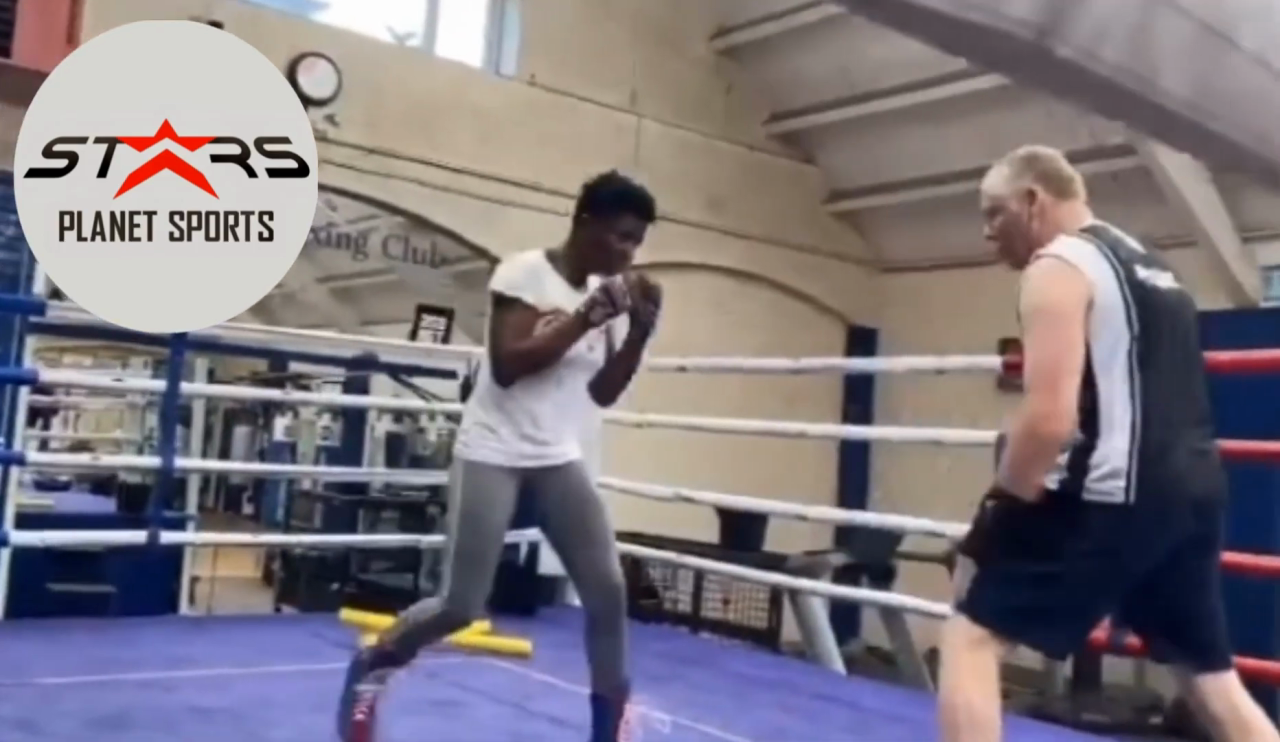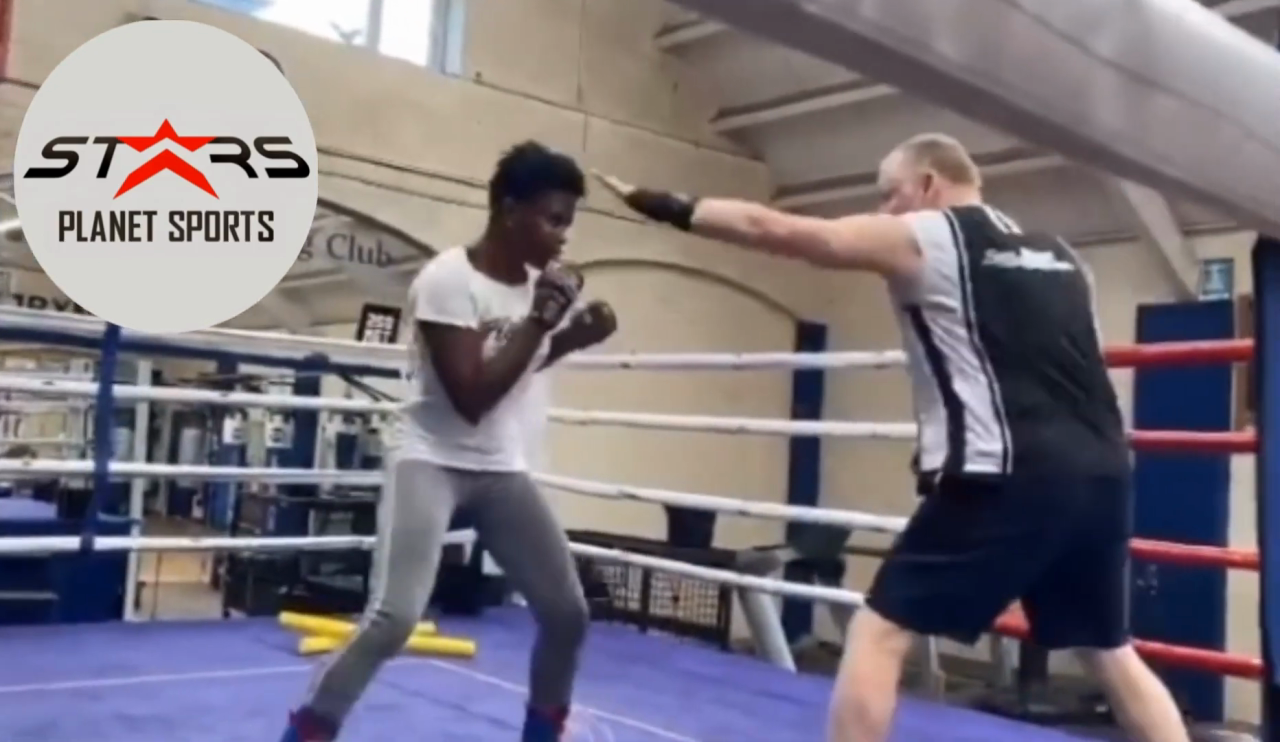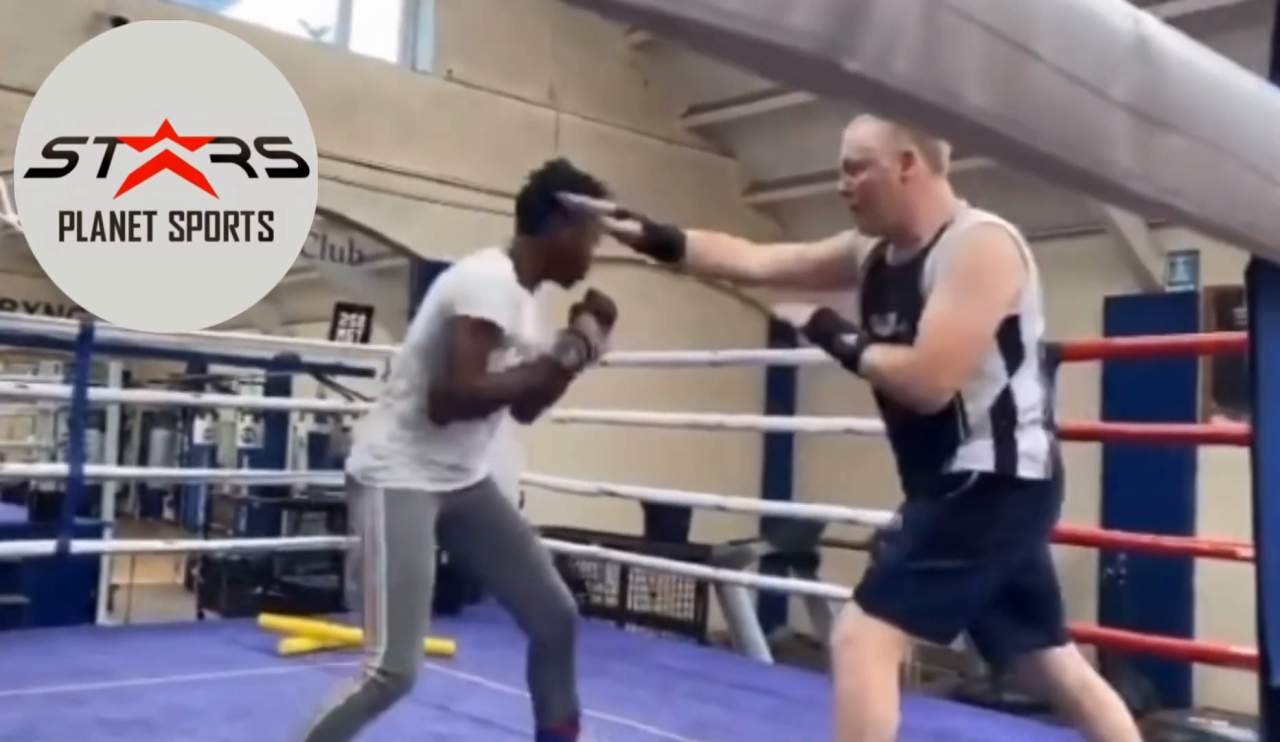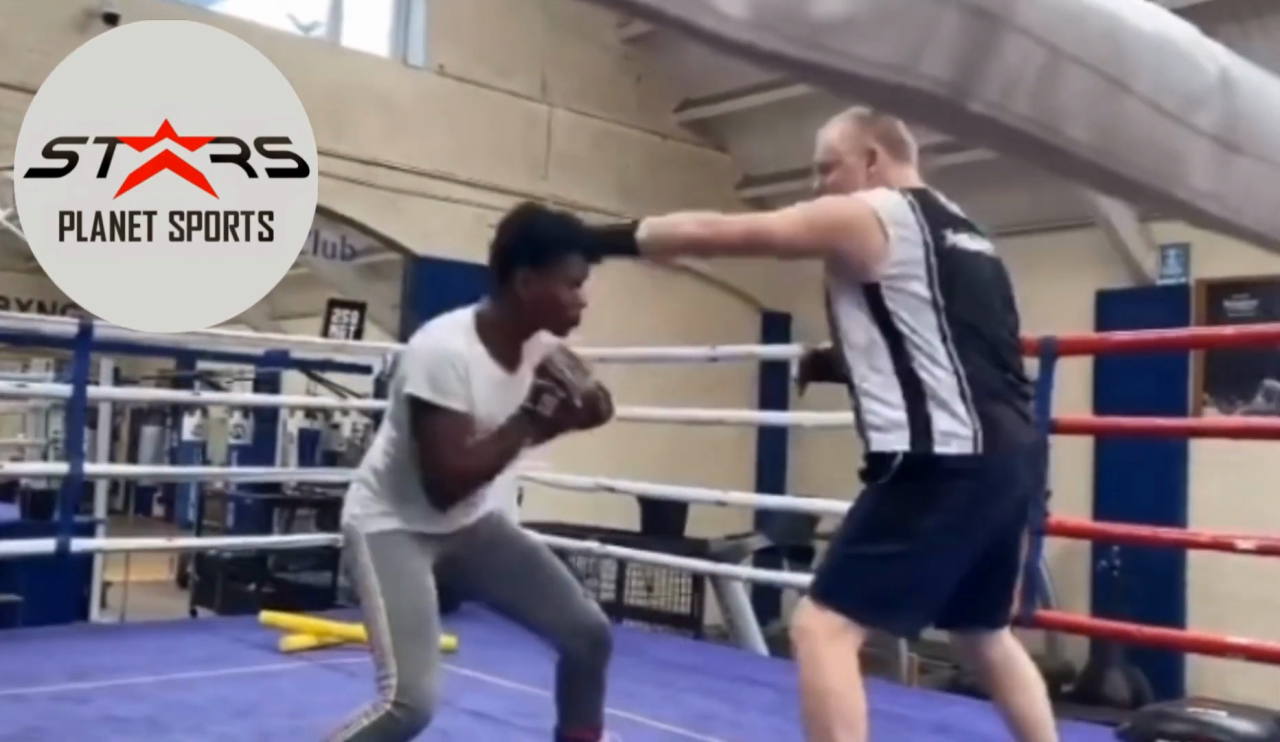
dt=0.5s
person 1, frame 1
left shoulder: (1057, 268)
right shoulder: (1147, 266)
left elbow: (1047, 421)
left wrist: (987, 530)
left hip: (1108, 499)
right hip: (1193, 496)
left knee: (969, 640)
right knee: (1213, 684)
person 1, frame 2
left shoulder: (916, 236)
right shoulder: (1056, 253)
left elbow: (766, 227)
left wrist: (662, 205)
left hip: (1009, 480)
right hip: (1097, 473)
left knee: (878, 635)
right knee: (1111, 655)
person 1, frame 3
left shoulder: (980, 244)
right shoulder: (872, 254)
left elbow: (927, 383)
right elbow: (755, 261)
left wrist: (839, 338)
right wrist: (652, 235)
left hip: (991, 482)
right hip: (978, 485)
left knee: (864, 639)
right knee: (1050, 659)
person 1, frame 4
left shoulder: (862, 216)
right shoulder: (962, 235)
left elbow: (718, 234)
left wrist: (619, 236)
right wrist: (847, 366)
left hip: (943, 464)
right hip: (1008, 459)
left knee: (822, 628)
right knee: (982, 633)
person 2, frame 1
left shoulder: (606, 293)
right shoulder: (523, 272)
left elbow: (603, 393)
right elbow: (508, 364)
left wrist: (639, 331)
right wrist: (591, 313)
left hip: (559, 458)
right hip: (492, 454)
left knee: (607, 589)
right knee: (462, 605)
right ankle: (371, 668)
person 2, frame 2
left shoulder: (535, 277)
right shoulder: (447, 279)
right elbow: (472, 397)
left wrist: (573, 334)
right wrist: (539, 318)
left hip: (501, 468)
right hip: (429, 460)
left knee: (568, 615)
right knee: (396, 615)
person 2, frame 3
left shoulder: (517, 291)
right shoulder: (482, 281)
left elbow: (523, 406)
right elbow: (449, 400)
left wrist: (575, 349)
right wrist: (558, 360)
left hip: (462, 480)
right hip: (399, 478)
left knee: (555, 616)
right knee: (394, 668)
person 2, frame 4
left shoulder: (539, 347)
right shoulder: (443, 352)
right elbow: (447, 485)
left wrist: (569, 415)
right wrist: (536, 408)
left hip: (469, 523)
right hip: (392, 526)
left knee: (588, 634)
